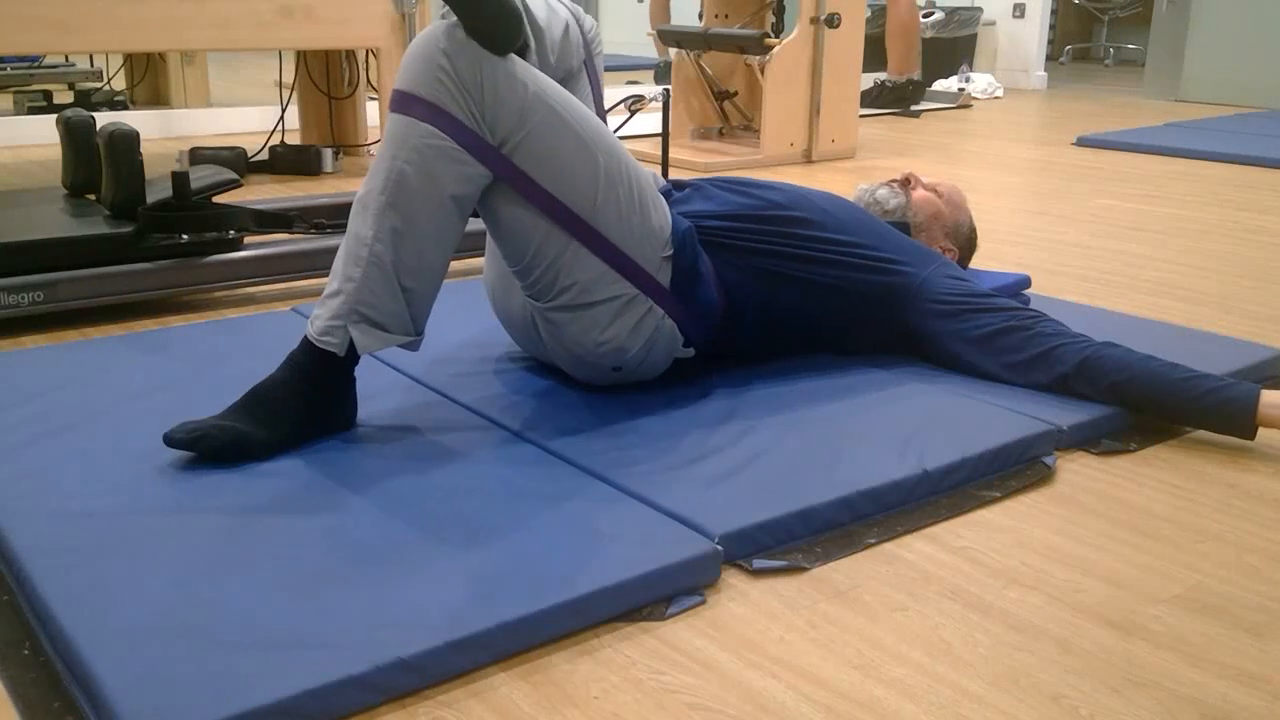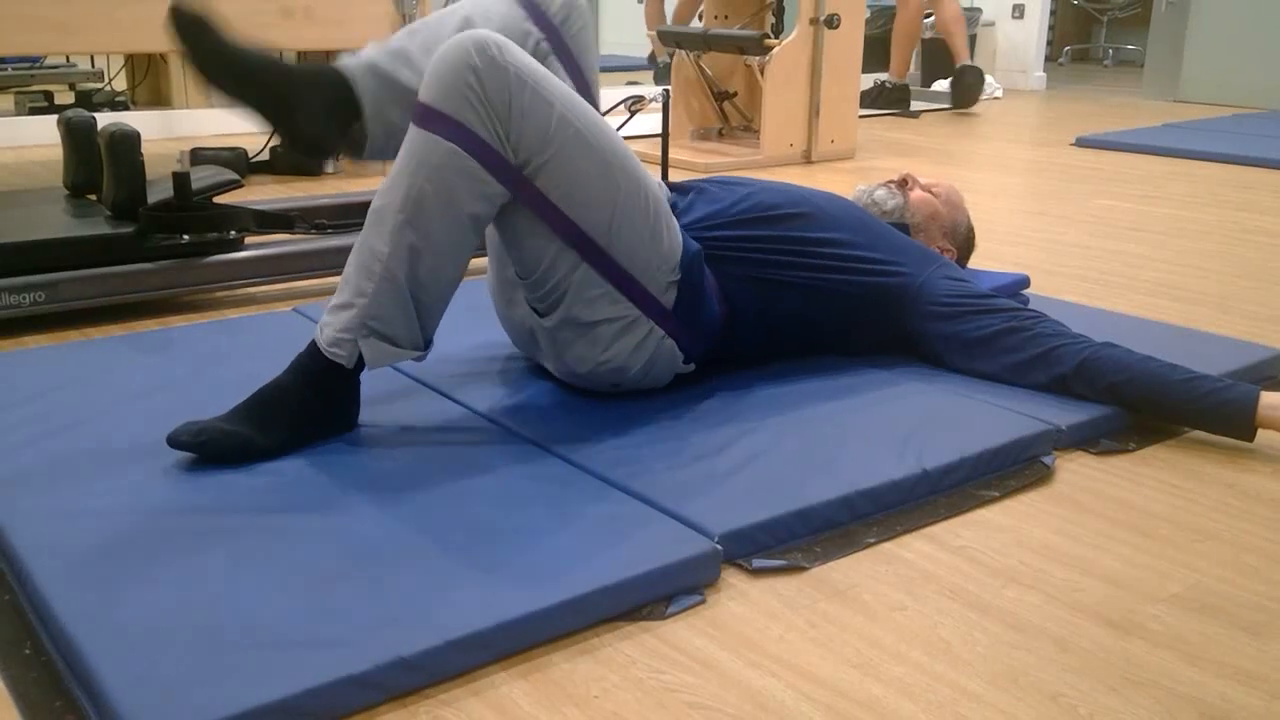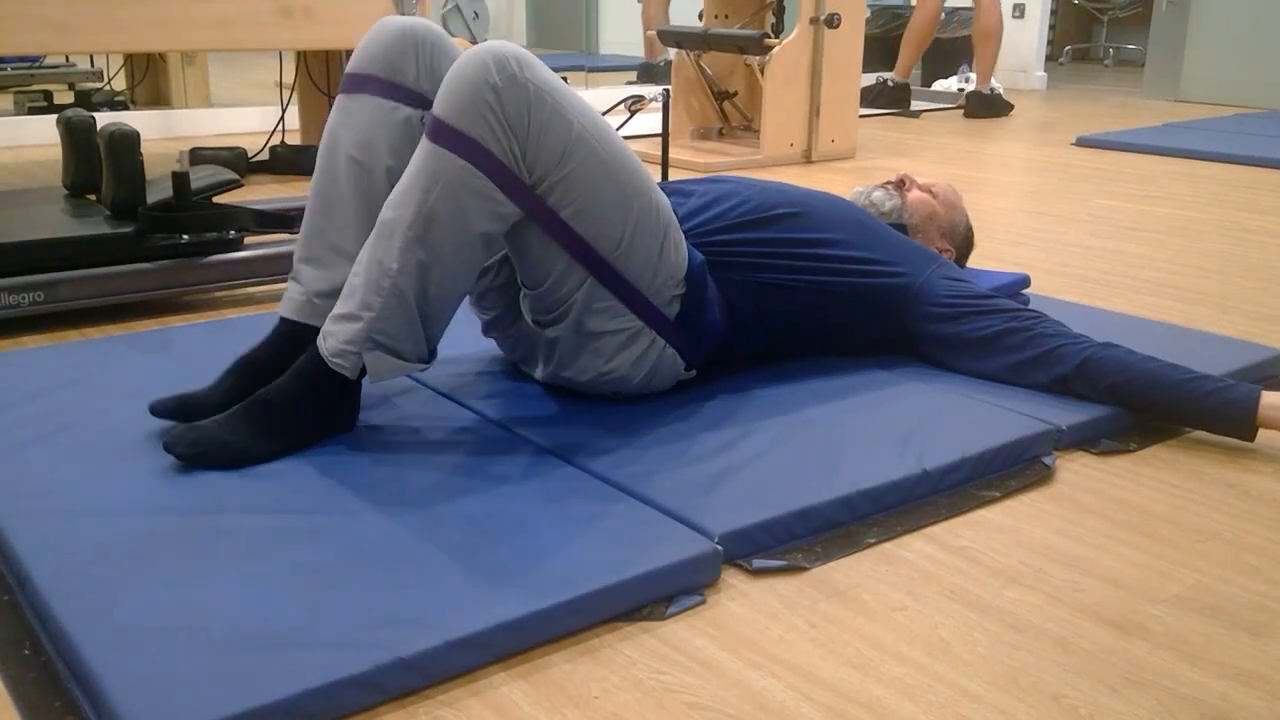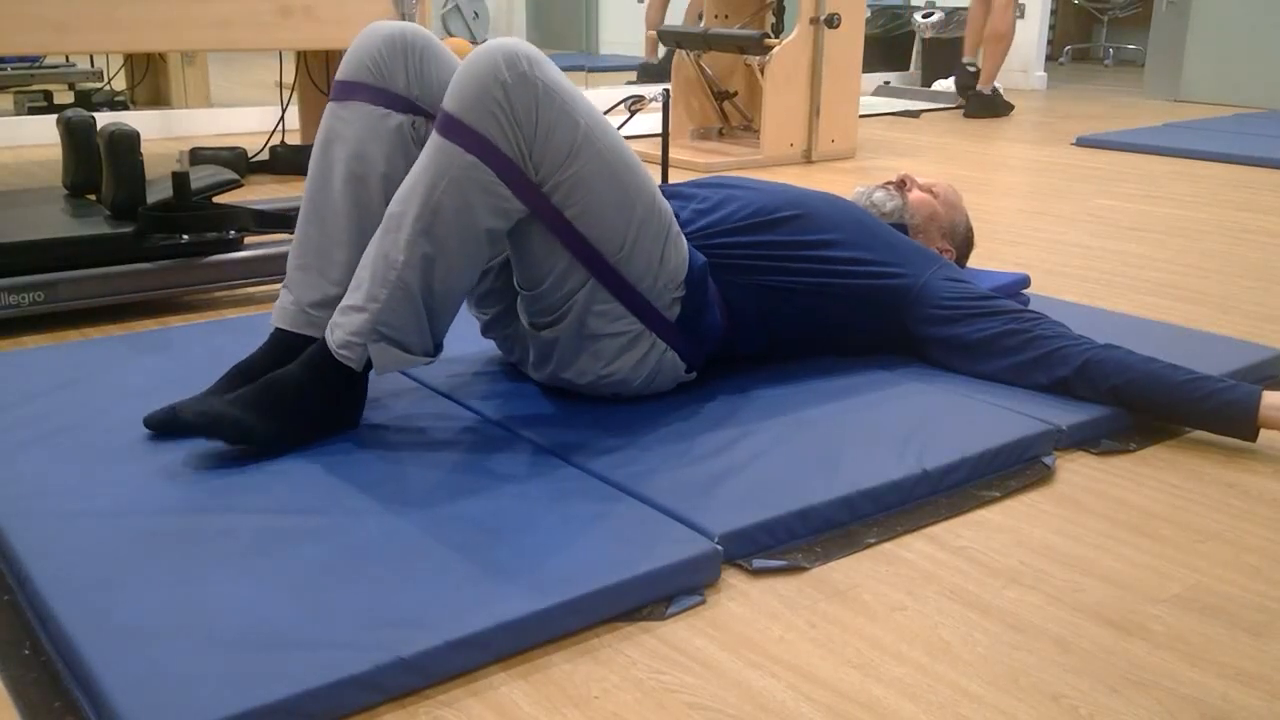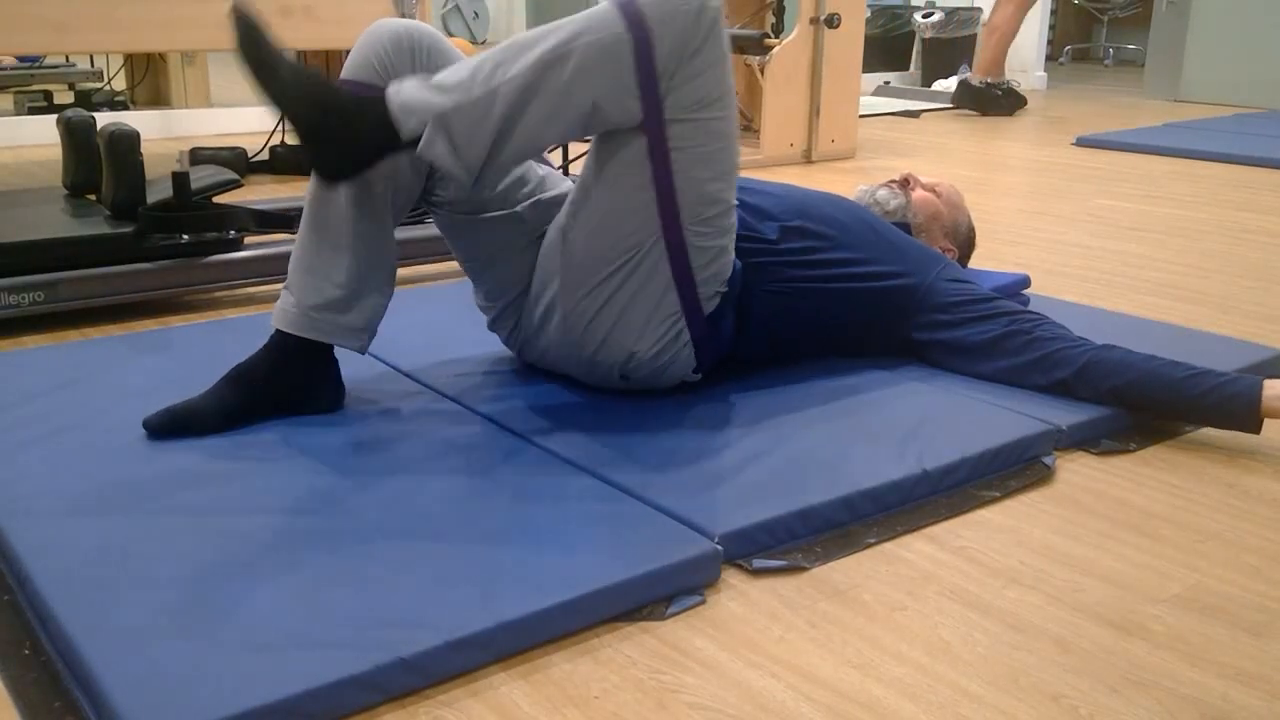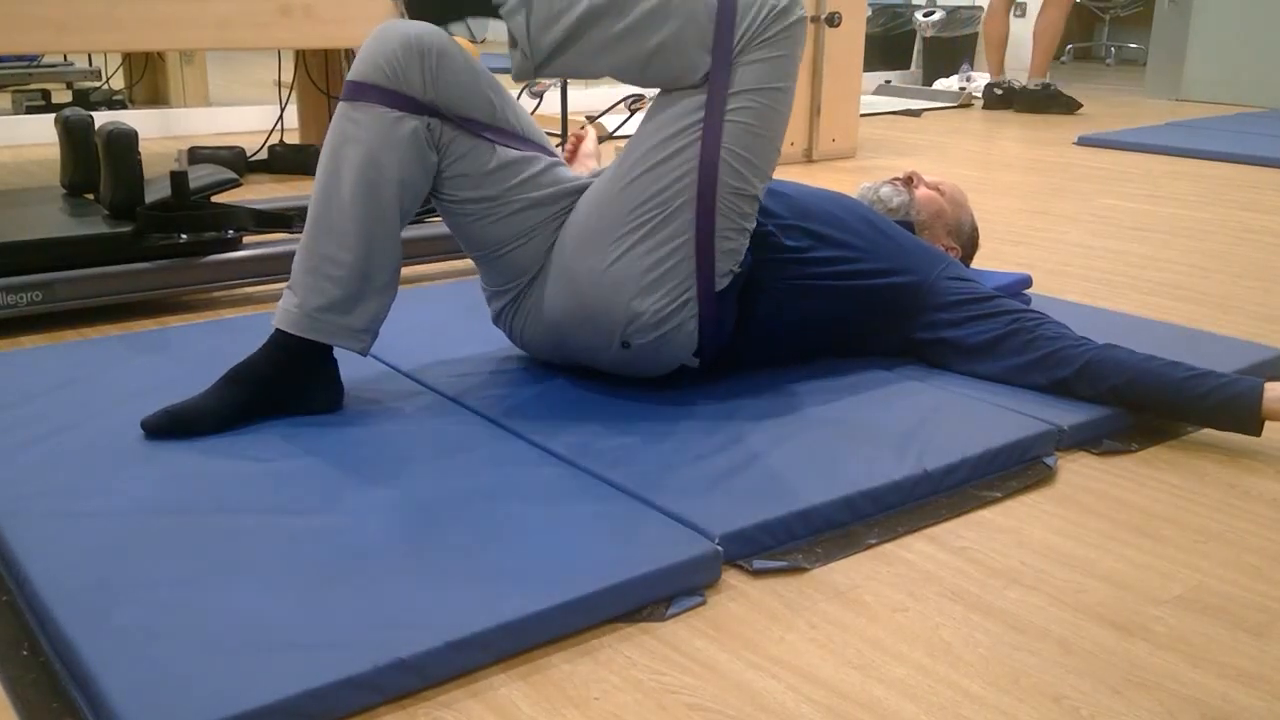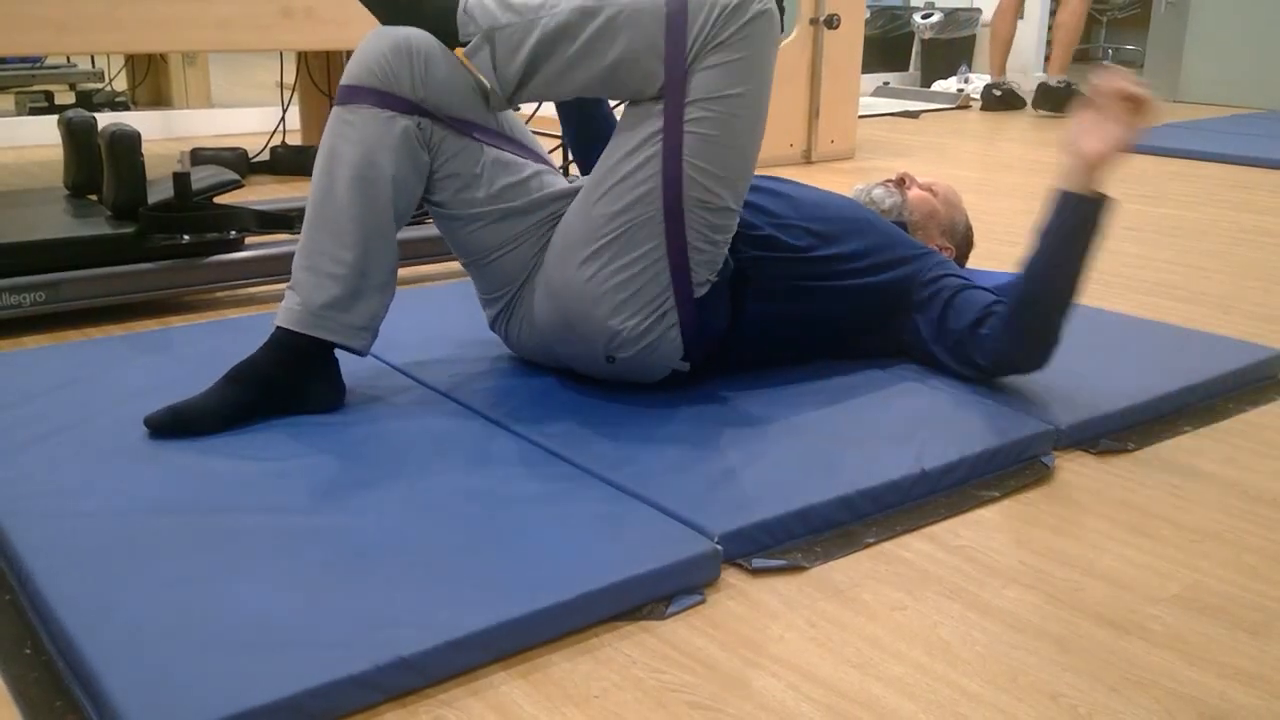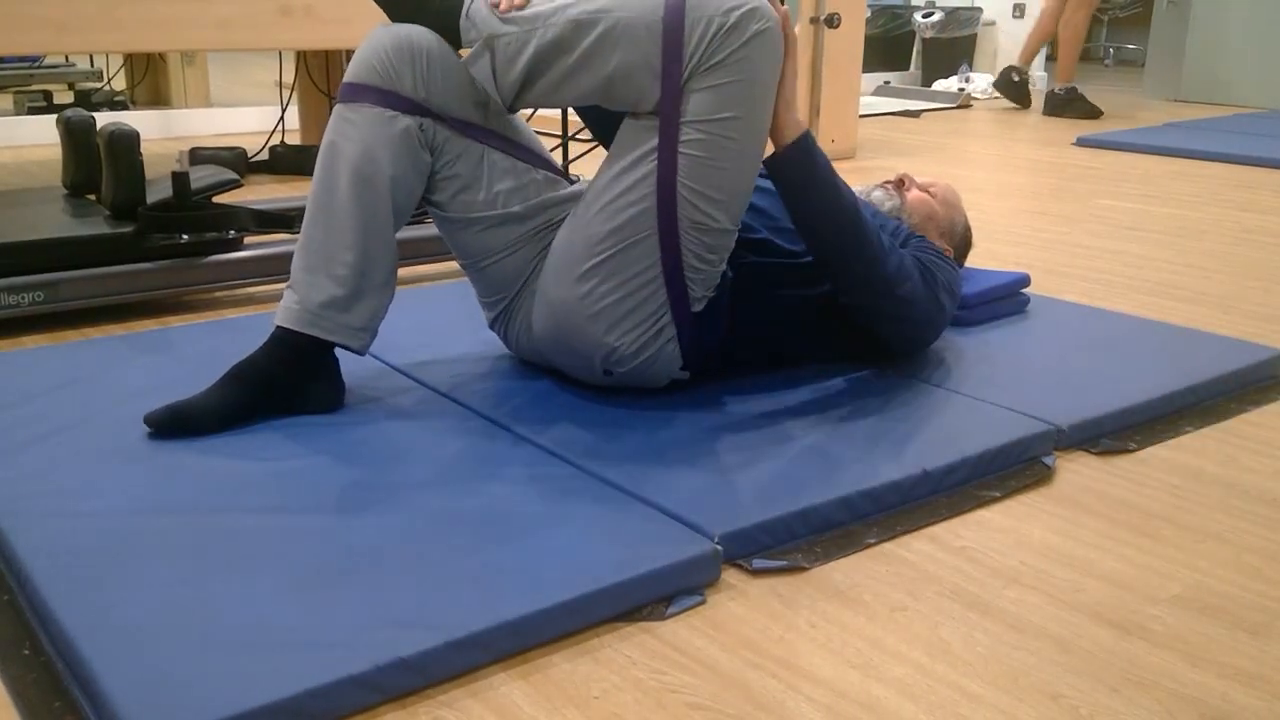
dt=0.5s
person 1, frame 1
left shoulder: (916, 282)
right shoulder: (829, 226)
left elbow: (1067, 356)
right elbow: (707, 208)
left hip: (635, 293)
right hip: (544, 289)
left ankle: (325, 371)
person 1, frame 2
left shoulder: (915, 284)
right shoulder: (828, 223)
left elbow: (1070, 357)
left hip: (638, 309)
right hip: (546, 289)
left ankle: (330, 376)
right ankle: (336, 104)
person 1, frame 3
left shoulder: (914, 281)
right shoulder: (824, 223)
left elbow: (1069, 357)
right elbow: (615, 191)
left hip: (641, 318)
right hip: (544, 287)
left knee: (498, 77)
right knee: (404, 45)
left ankle: (335, 380)
right ankle: (302, 330)
person 1, frame 4
left shoulder: (915, 283)
right shoulder: (818, 219)
left elbow: (1070, 357)
left hip: (632, 320)
right hip: (541, 289)
left knee: (506, 73)
right knee: (391, 52)
left ankle: (339, 372)
right ankle: (300, 341)
person 1, frame 5
left shoulder: (918, 282)
right shoulder: (821, 220)
left elbow: (1071, 357)
left hip: (647, 312)
right hip: (553, 278)
left ankle: (372, 130)
right ankle: (302, 353)
person 1, frame 6
left shoulder: (924, 283)
right shoulder: (829, 220)
left elbow: (1070, 358)
right wrist: (587, 169)
left hip: (643, 302)
right hip: (557, 273)
right ankle: (302, 355)
person 1, frame 7
left shoulder: (911, 276)
right shoulder: (813, 214)
left elbow: (1006, 346)
right elbow: (612, 173)
left wrist: (1081, 181)
left hip: (629, 308)
right hip: (543, 279)
right ankle: (303, 353)
person 1, frame 8
left shoulder: (919, 287)
right shoulder: (816, 213)
left elbow: (866, 281)
right elbow: (651, 150)
left wrist: (784, 121)
left hip: (629, 316)
right hip: (541, 279)
right ankle: (305, 349)
